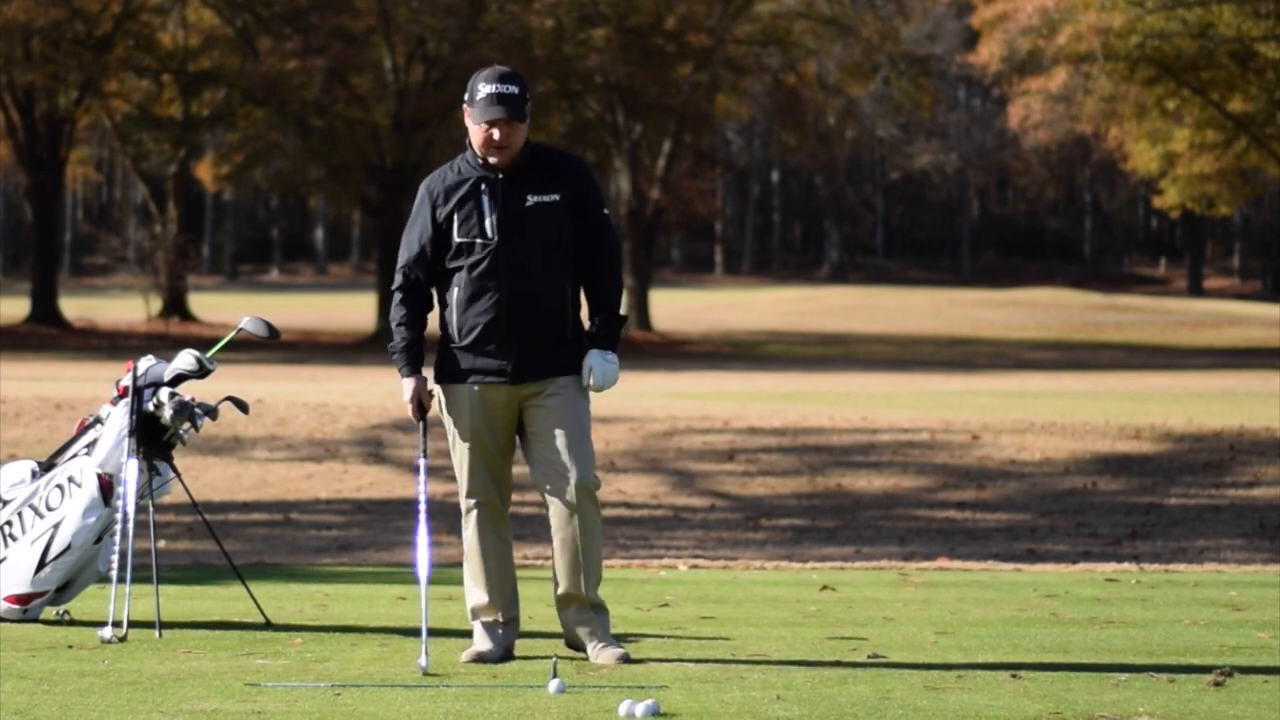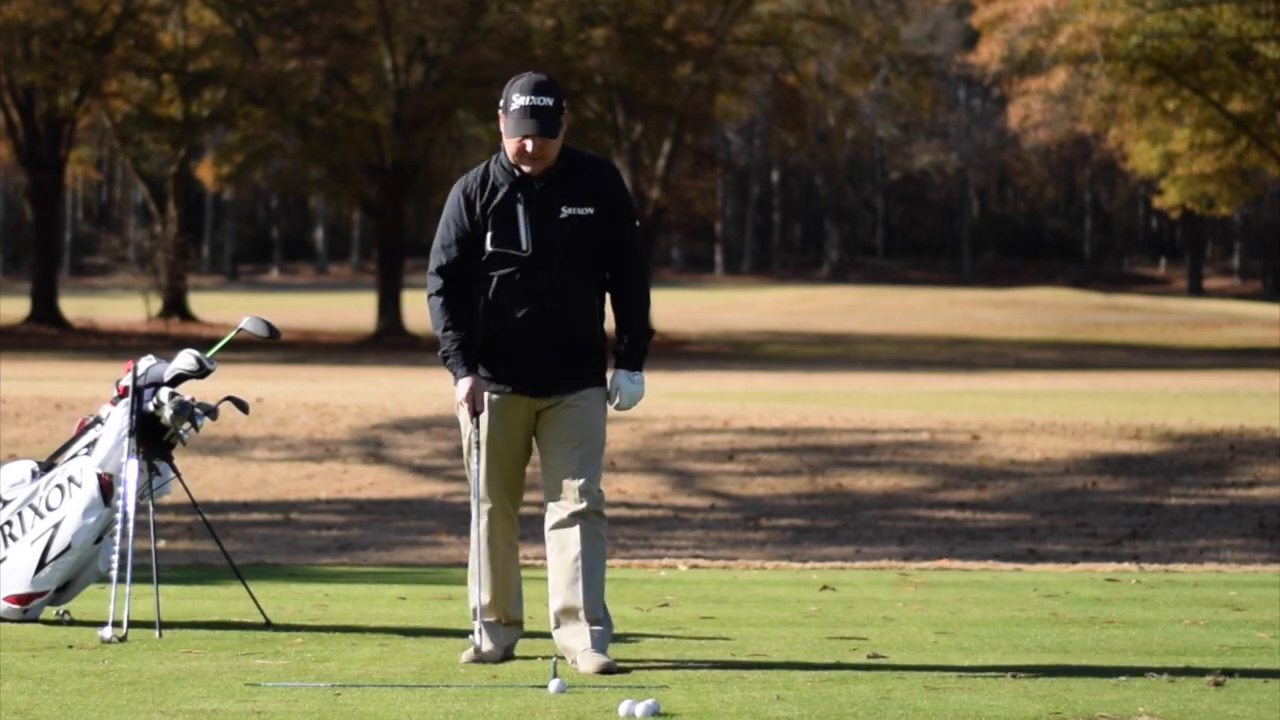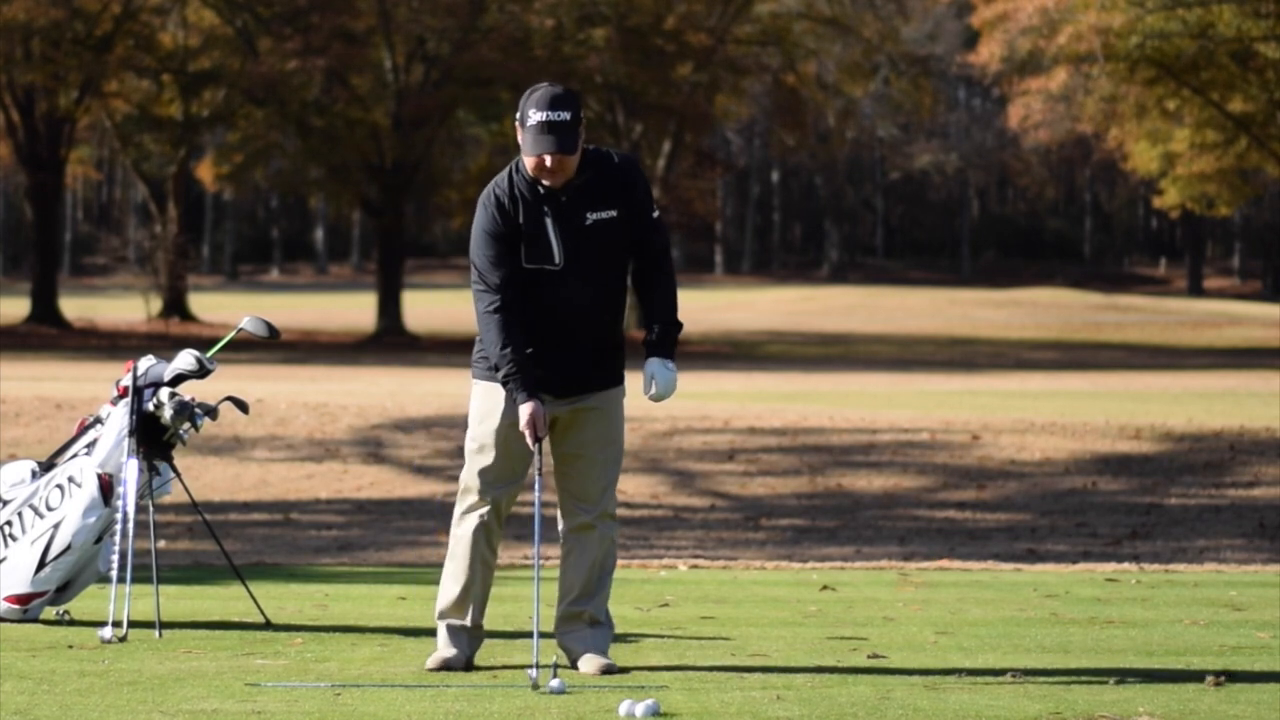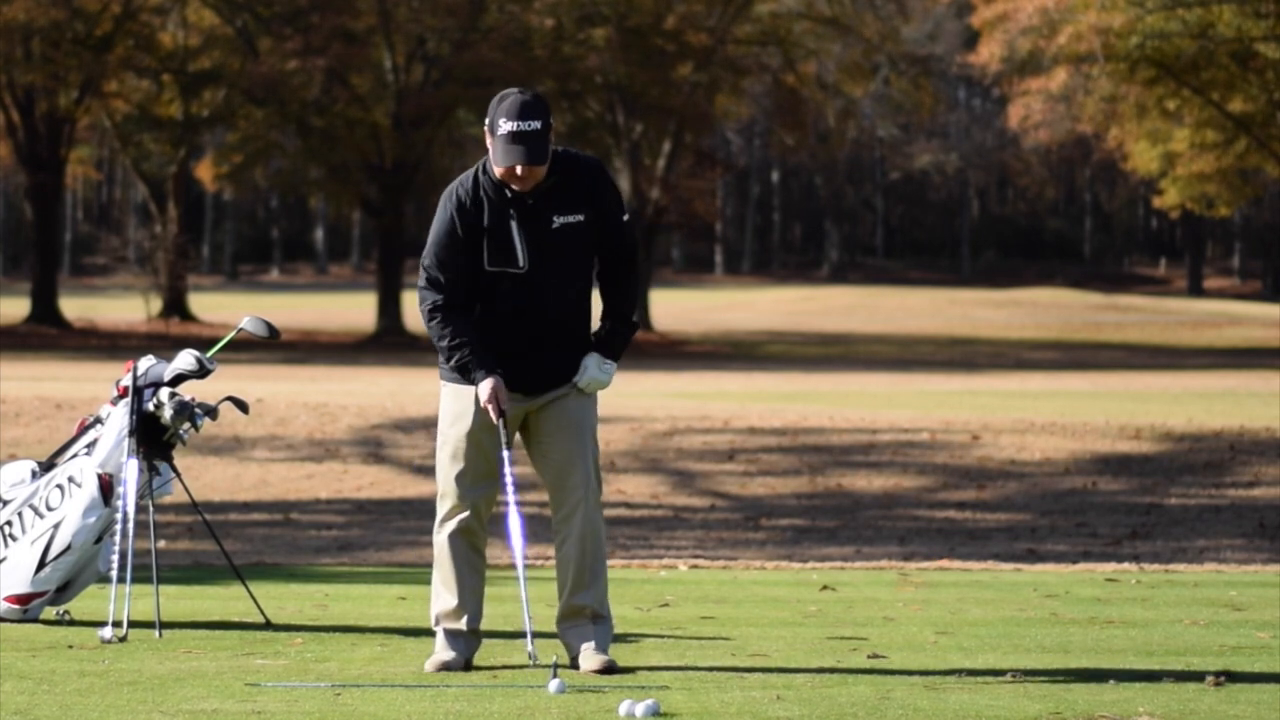
dt=0.5s
person 1, frame 1
left shoulder: (567, 175)
right shoulder: (441, 188)
left elbow: (602, 260)
right elbow: (410, 284)
left wrist: (604, 339)
right wrist: (409, 366)
left hip: (556, 369)
right hip: (471, 373)
left knee: (574, 487)
right knee: (482, 503)
left ankle: (586, 624)
right ankle: (493, 627)
person 1, frame 2
left shoulder: (600, 182)
right shoulder: (474, 190)
left elbow: (629, 274)
right elbow: (444, 283)
left wrist: (631, 359)
right wrist: (462, 367)
left hip: (576, 380)
right hip: (494, 378)
left knee: (576, 502)
right knee: (494, 506)
left ankle: (582, 633)
right ankle: (497, 628)
person 1, frame 3
left shoulder: (621, 179)
right shoulder: (499, 200)
left elbow: (653, 266)
right elbow: (495, 303)
left wrist: (660, 347)
right wrist: (521, 391)
left hip: (594, 380)
right hip: (509, 377)
left knee: (591, 510)
right knee: (482, 498)
left ankle: (585, 635)
right ankle: (457, 633)
person 1, frame 4
left shoulder: (589, 181)
right shoulder: (463, 198)
left elbow: (621, 264)
right elbow: (438, 298)
left wrist: (609, 346)
right wrist: (480, 372)
left hip: (564, 377)
right hip: (476, 375)
left knee: (579, 495)
right knee: (462, 504)
left ankle: (587, 634)
right ankle: (456, 635)
